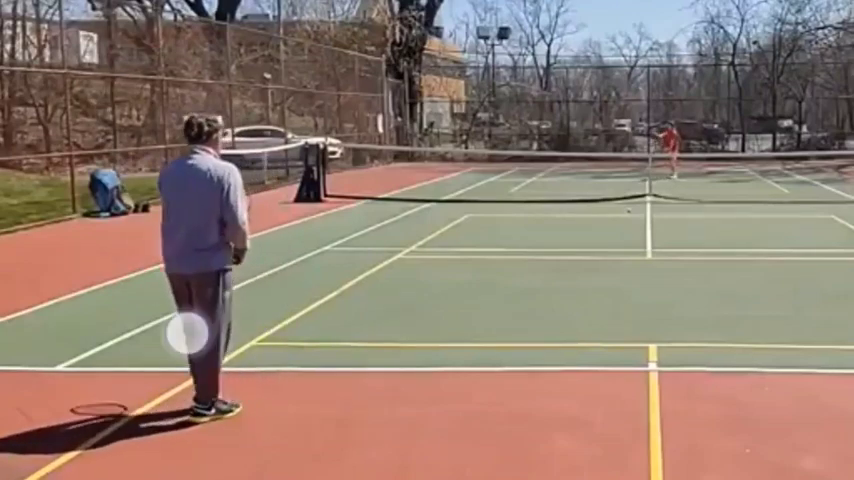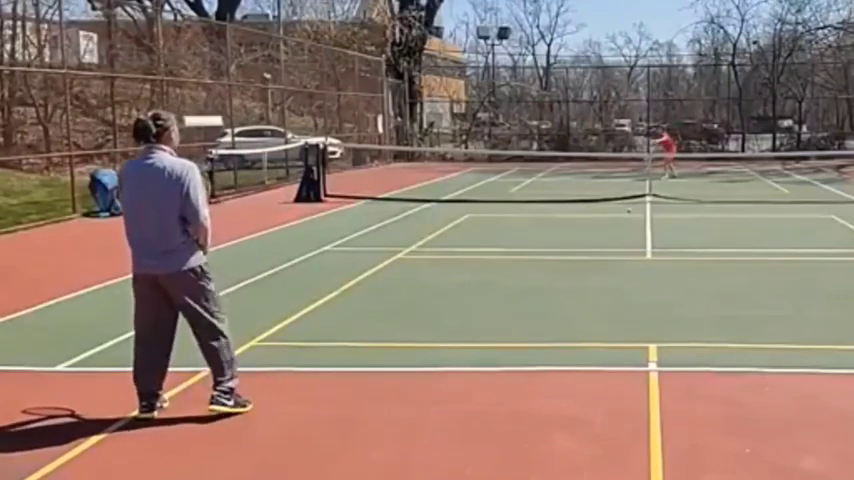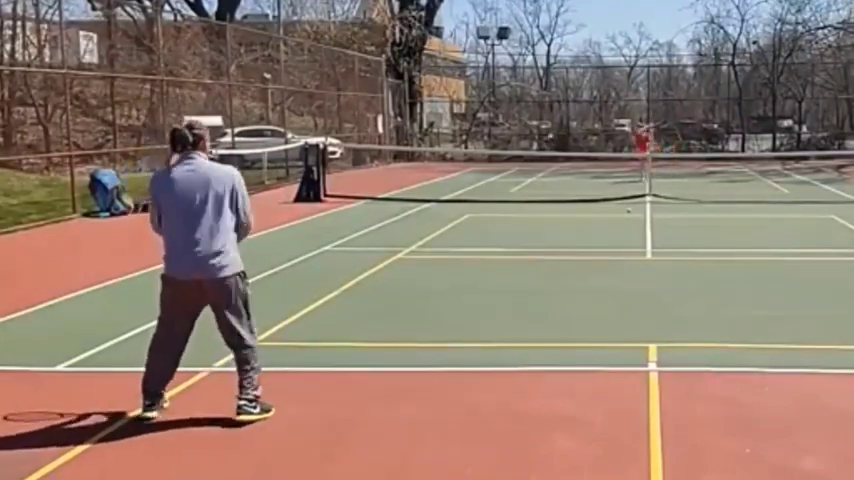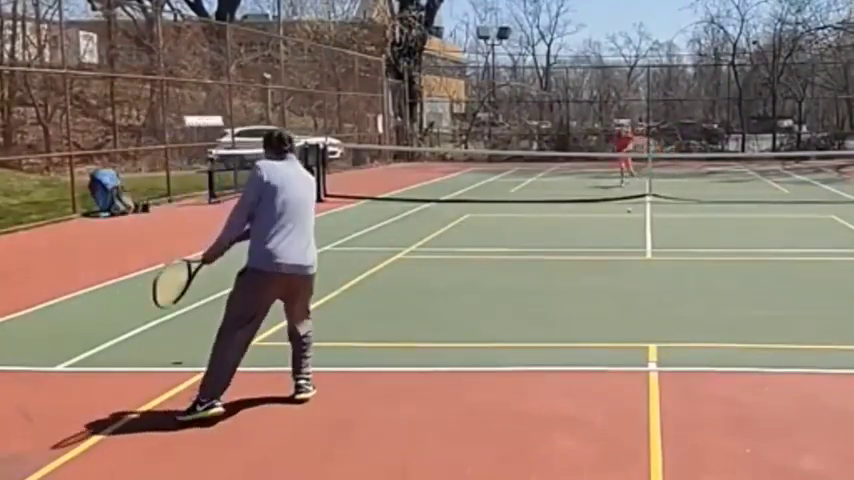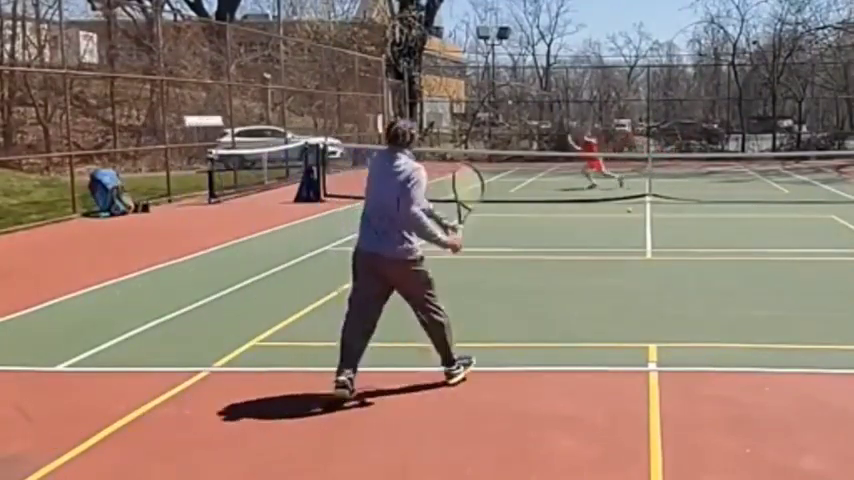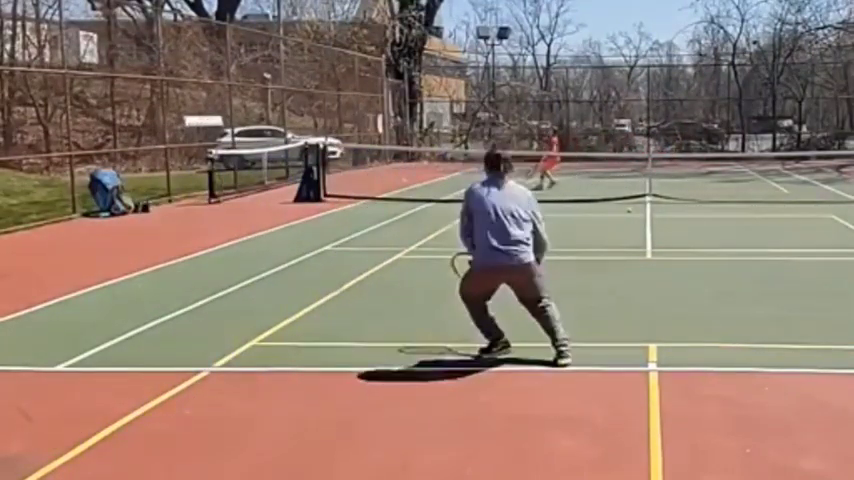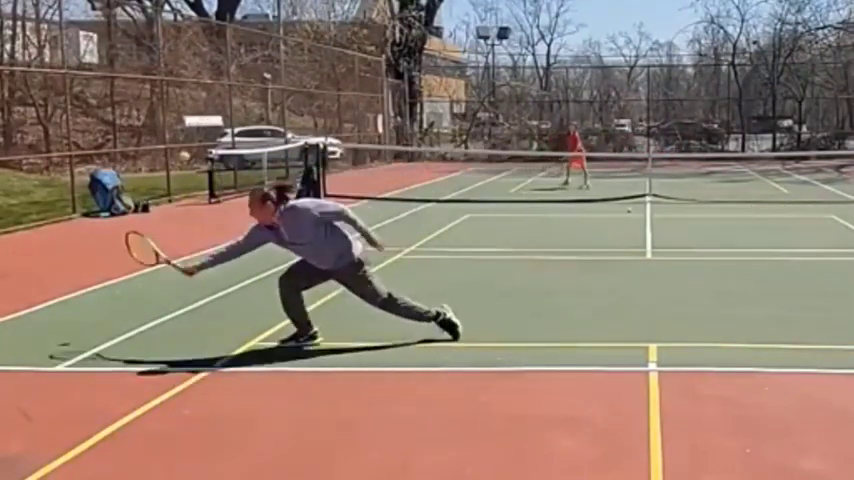
dt=0.7s
person 1, frame 1
left shoulder: (169, 171)
right shoulder: (224, 171)
left elbow: (176, 216)
right elbow: (237, 223)
right wrist: (240, 248)
left hip: (176, 264)
right hip: (211, 263)
right knee: (212, 333)
left ankle: (206, 392)
right ankle: (206, 402)
person 1, frame 2
left shoulder: (128, 172)
right shoulder: (183, 169)
left elbow: (130, 215)
right elbow: (200, 222)
right wrist: (202, 245)
left hip: (144, 268)
right hip: (182, 265)
left knee: (149, 334)
right knee: (212, 327)
left ankle: (148, 399)
right ankle: (224, 391)
person 1, frame 3
left shoulder: (161, 179)
right shoulder: (227, 174)
left elbow: (157, 225)
right elbow: (245, 224)
left hip: (178, 273)
right hip: (223, 269)
left knee: (167, 336)
right knee: (242, 337)
left ankle: (151, 399)
right ankle: (249, 400)
person 1, frame 4
left shoulder: (264, 171)
right shoulder: (307, 180)
left elbow: (240, 216)
left wrist: (216, 247)
right wrist: (226, 245)
left hip: (265, 266)
right hip: (303, 267)
left knee: (232, 332)
right knee: (300, 324)
left ankle: (209, 400)
right ankle: (303, 382)
person 1, frame 5
left shoulder: (378, 162)
right shoulder: (413, 169)
right elbow: (413, 214)
left wrist: (440, 220)
right wrist: (445, 240)
left hip: (367, 252)
right hip: (400, 255)
left knee: (359, 315)
right knee: (431, 310)
left ankle: (345, 377)
right ankle: (452, 366)
person 1, frame 6
left shoulder: (474, 192)
right shoulder: (525, 194)
left elbow: (465, 232)
right elbow: (541, 239)
right wrist: (533, 265)
left hip: (487, 264)
right hip: (523, 262)
left knee: (470, 295)
right knee: (541, 304)
left ankle: (497, 341)
right ankle: (563, 348)
person 1, frame 7
left shoulder: (299, 210)
right shoulder: (265, 229)
left elbow: (341, 211)
right elbow: (237, 248)
left wrist: (368, 236)
right wrist: (199, 266)
left hip: (346, 260)
right hip: (321, 263)
left knee: (382, 299)
right knee: (288, 283)
left ankle: (439, 315)
right ankle: (307, 331)
